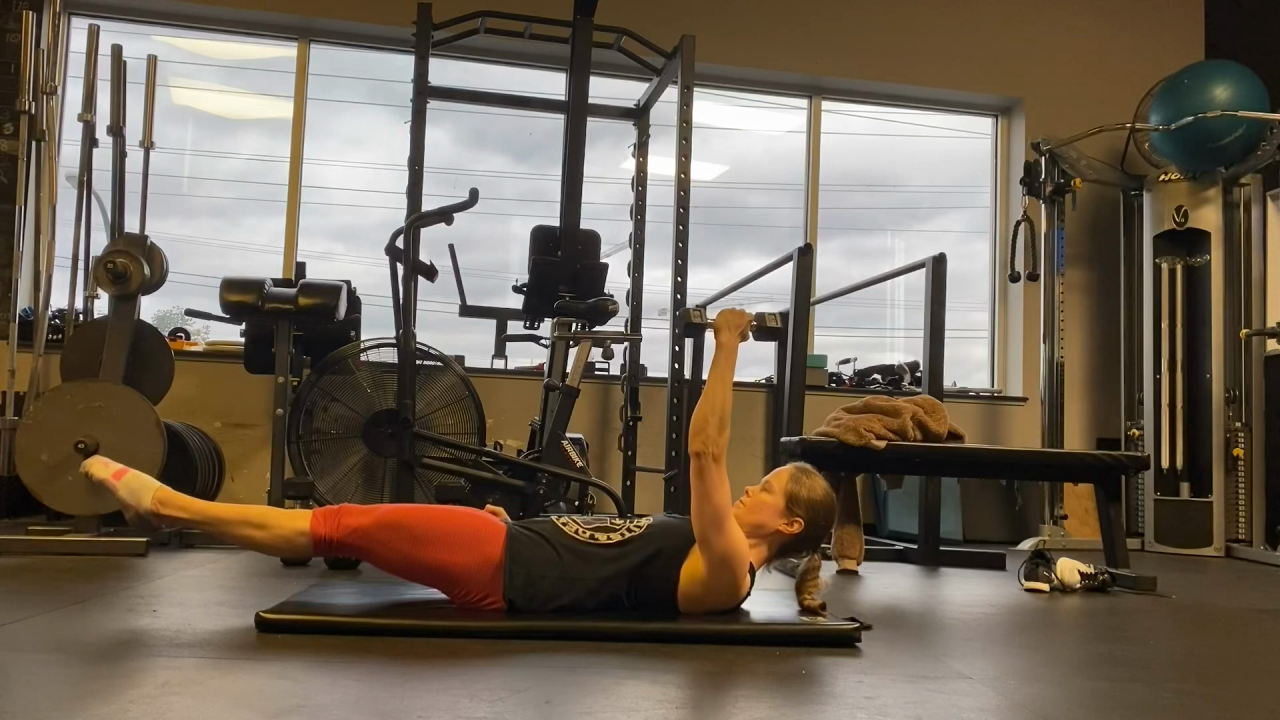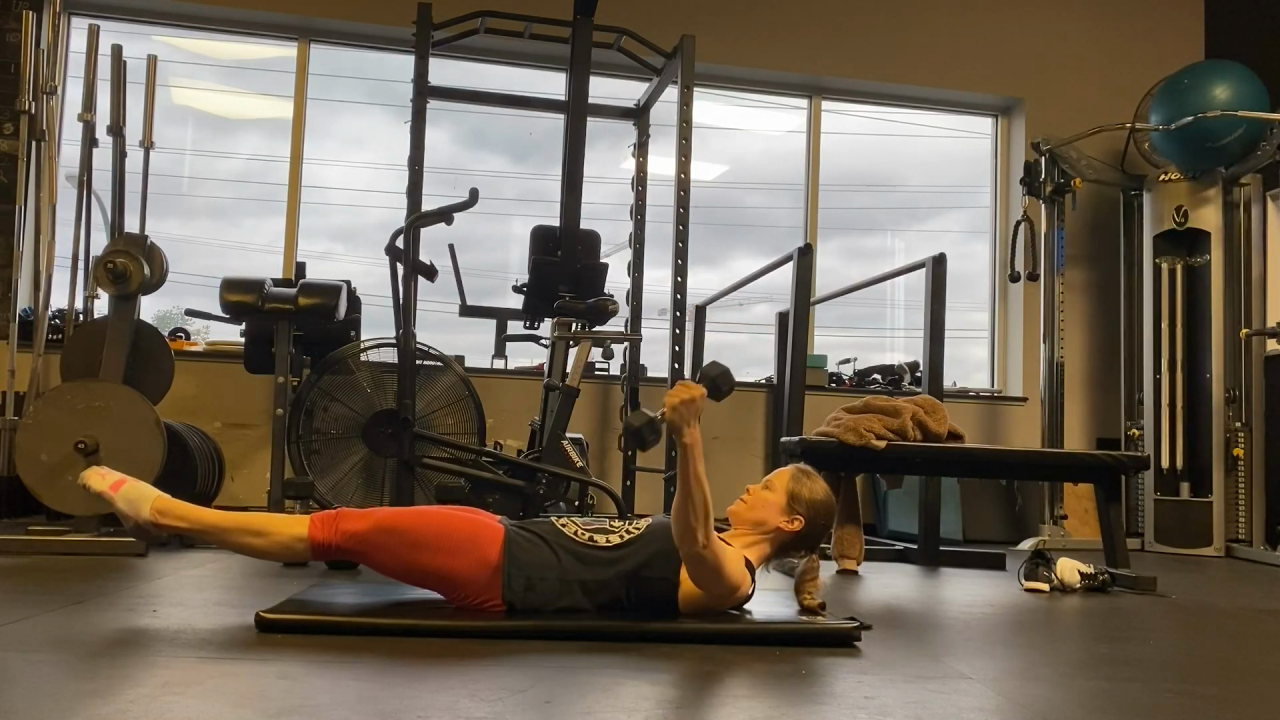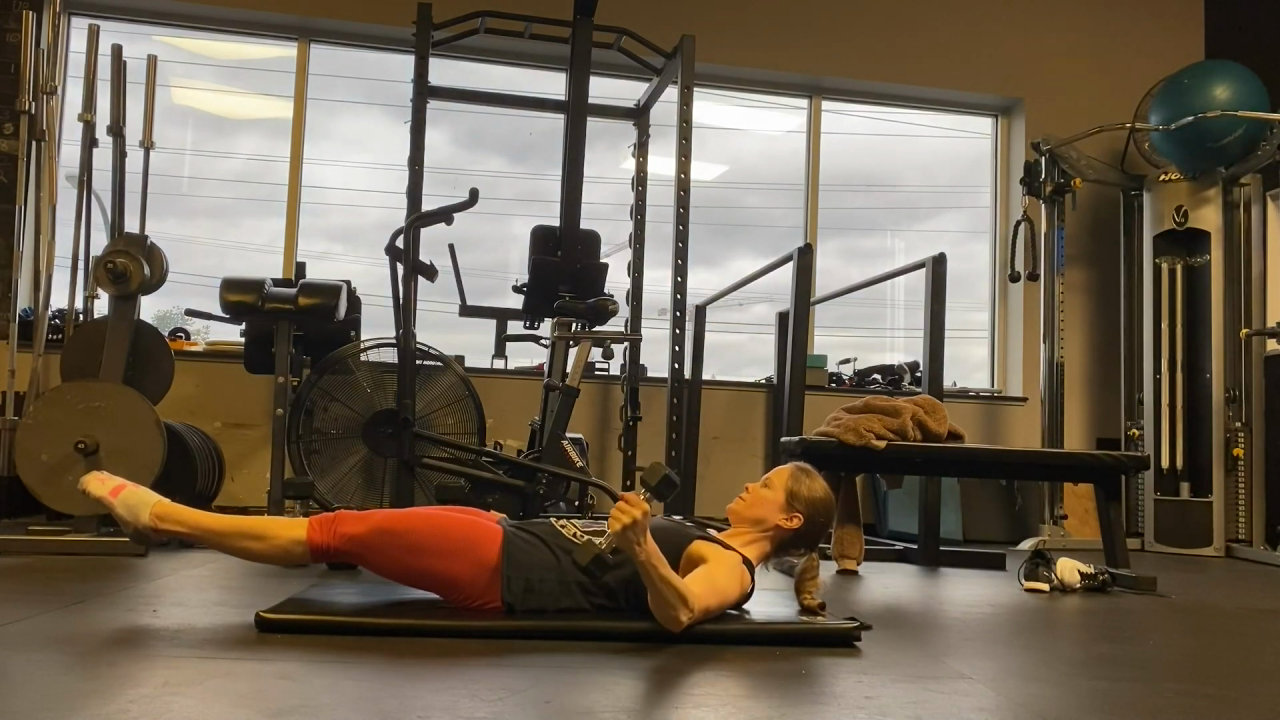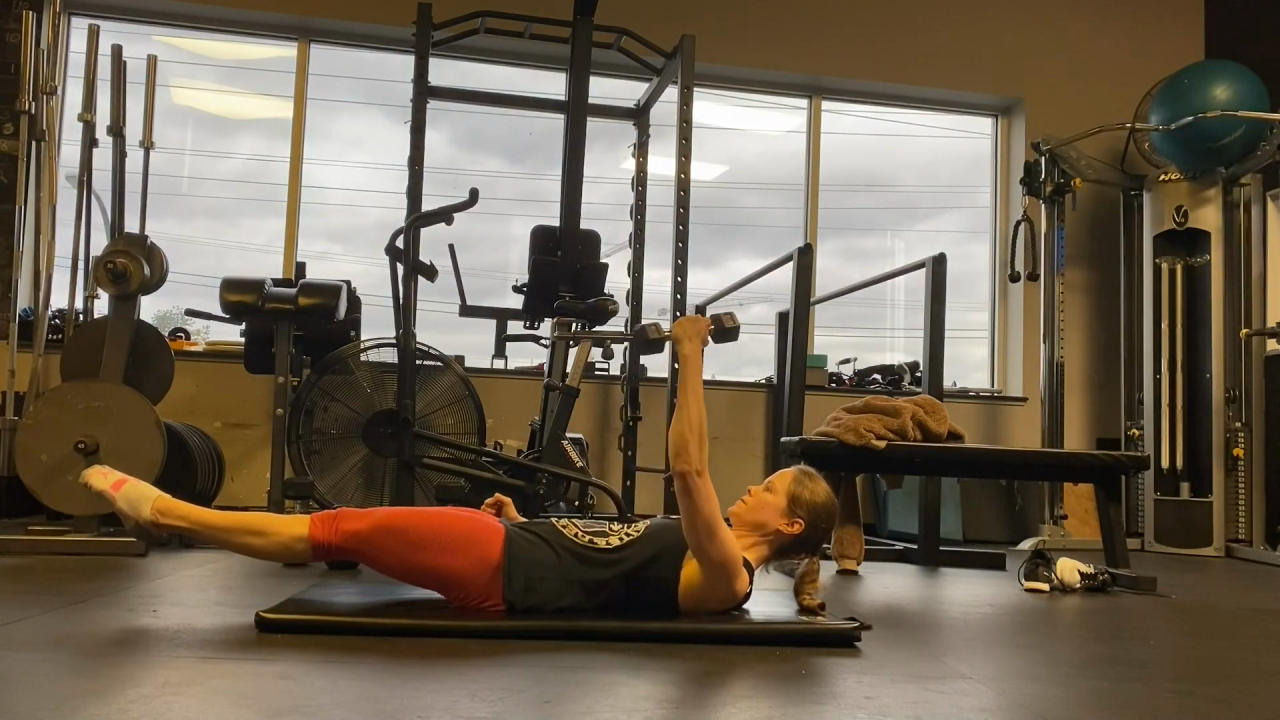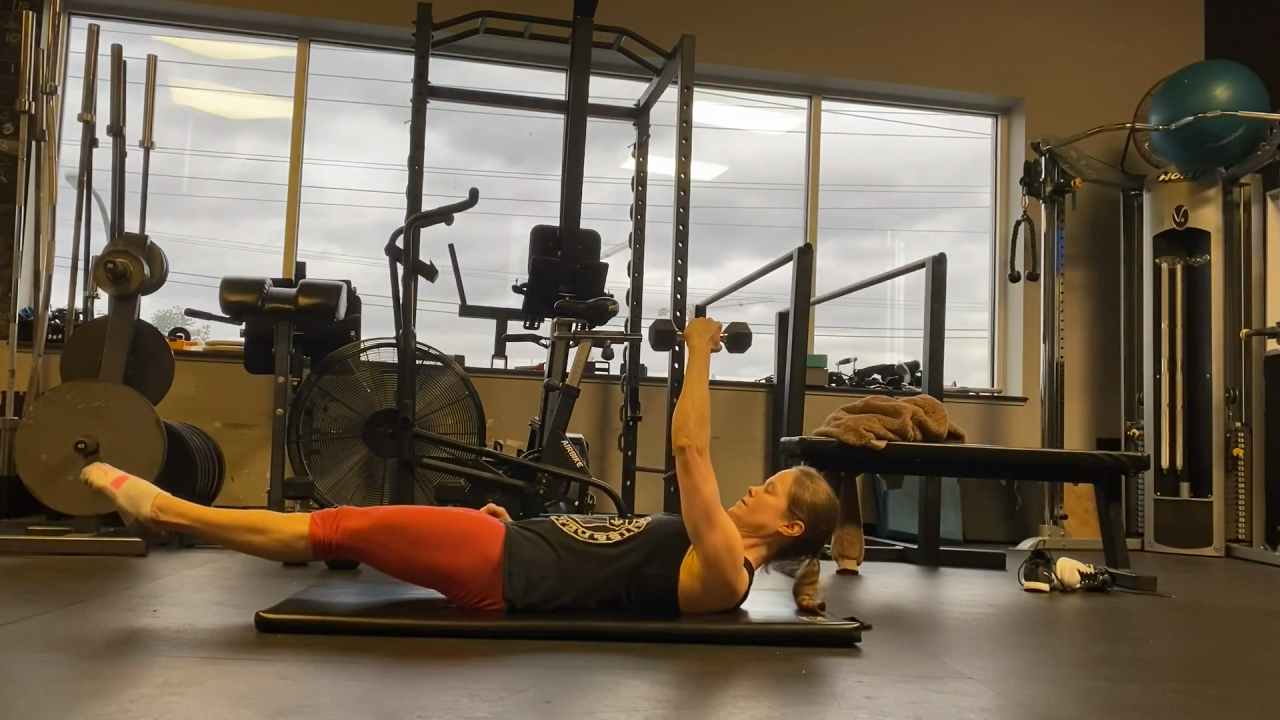
dt=1s
person 1, frame 1
left shoulder: (726, 573)
right shoulder: (708, 552)
left elbow: (705, 456)
left wrist: (726, 348)
right wrist: (518, 522)
left hip: (501, 572)
right hip: (513, 549)
left knee: (339, 526)
right knee: (341, 526)
left ankle: (166, 501)
right ankle: (165, 503)
person 1, frame 2
left shoulder: (728, 577)
right shoulder: (722, 552)
left elbow: (691, 539)
left wrist: (689, 437)
left hip: (503, 571)
right hip: (511, 544)
left knee: (338, 531)
right knee: (340, 530)
left ankle: (163, 510)
right ankle: (164, 511)
person 1, frame 3
left shoulder: (733, 572)
right shoulder: (711, 544)
left elbow: (677, 612)
left wrist: (640, 544)
right wrist: (544, 525)
left hip: (503, 571)
right hip: (509, 543)
left knee: (339, 532)
right knee: (340, 533)
left ankle: (162, 514)
right ankle: (163, 515)
person 1, frame 4
left shoulder: (725, 574)
right shoulder: (707, 553)
left elbow: (688, 470)
left wrist: (690, 358)
right wrist: (526, 523)
left hip: (504, 575)
right hip: (515, 552)
left knee: (336, 530)
right knee: (338, 529)
left ankle: (164, 510)
right ankle: (165, 512)
person 1, frame 5
left shoulder: (723, 571)
right shoulder: (707, 553)
left elbow: (689, 451)
left wrist: (699, 354)
right wrist: (517, 520)
left hip: (503, 570)
right hip: (515, 549)
left knee: (338, 529)
right knee: (341, 529)
left ankle: (166, 508)
right ankle: (167, 509)
